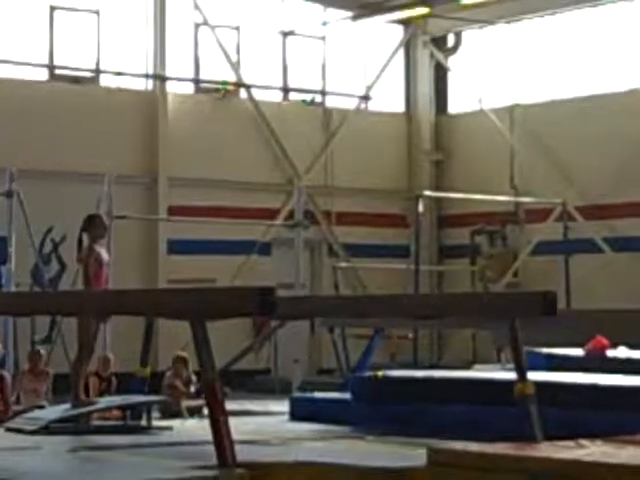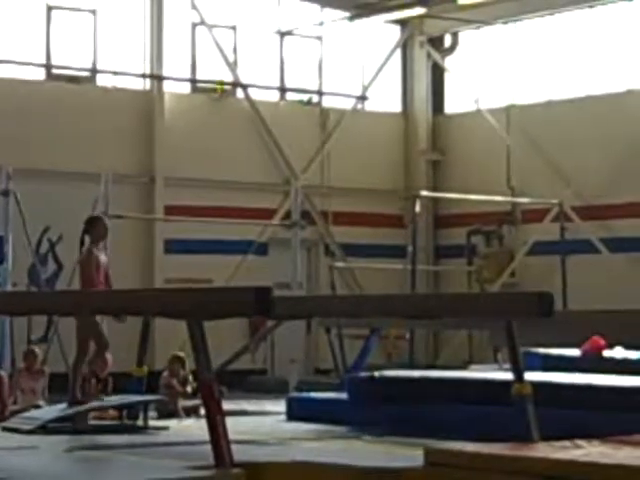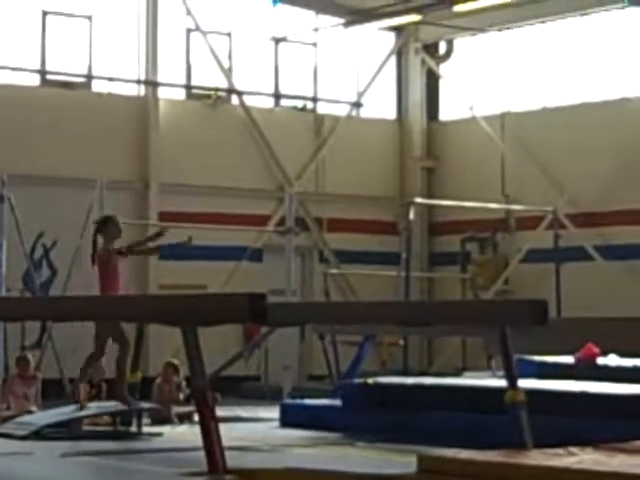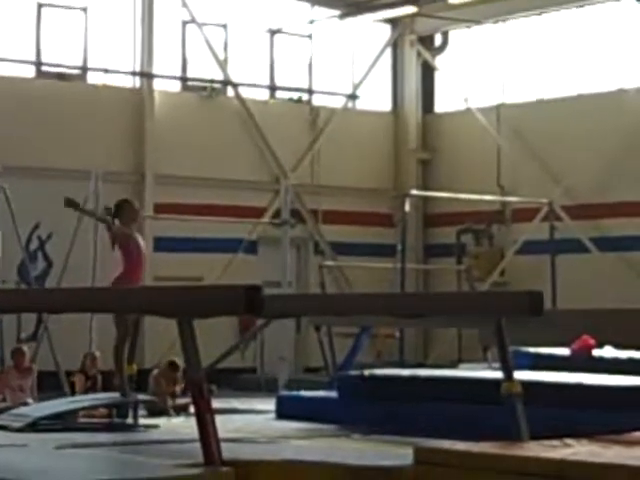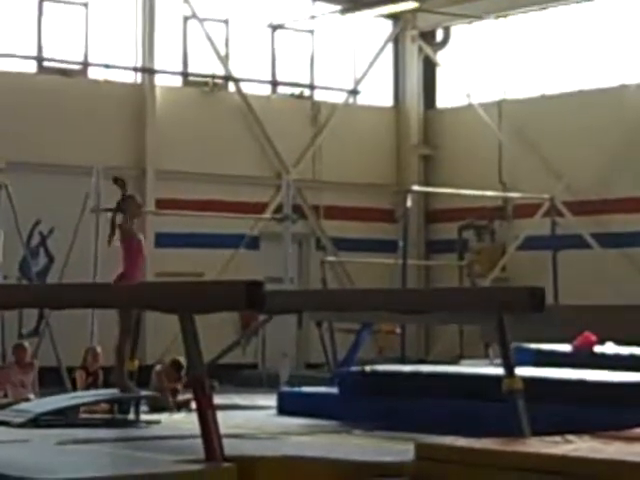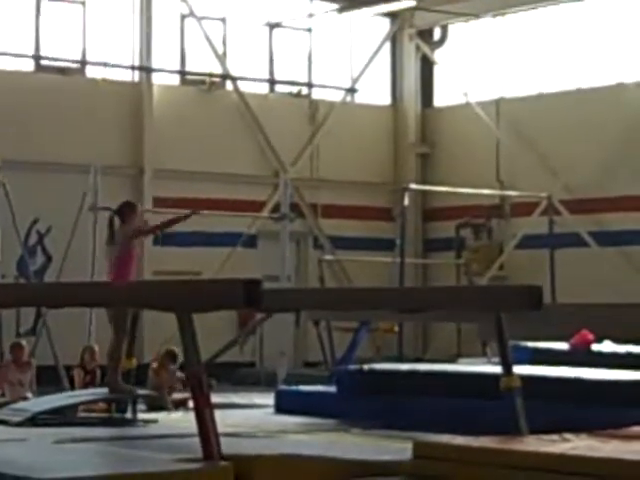
dt=0.5s
person 1, frame 1
left shoulder: (102, 250)
right shoulder: (91, 251)
right elbow: (89, 281)
left knee: (88, 351)
right knee: (84, 350)
left ankle: (80, 394)
right ankle: (77, 395)
person 1, frame 2
left shoulder: (102, 253)
right shoulder: (90, 253)
left elbow: (107, 283)
right elbow: (92, 283)
left knee: (85, 350)
right knee: (100, 345)
left ankle: (75, 393)
person 1, frame 3
left shoulder: (114, 251)
right shoulder: (106, 251)
left elbow: (143, 251)
right elbow: (130, 250)
right wrist: (153, 238)
left knee: (99, 352)
right knee: (123, 344)
left ankle: (80, 389)
right ankle: (121, 390)
person 1, frame 4
left shoulder: (132, 231)
right shoulder: (122, 232)
left elbow: (129, 220)
right elbow: (110, 223)
left hip: (132, 287)
right hip: (124, 287)
left knee: (131, 333)
right knee: (123, 334)
left ankle: (123, 378)
right ankle: (121, 380)
person 1, frame 5
left shoulder: (132, 228)
right shoulder: (127, 228)
left elbow: (130, 213)
right elbow: (128, 213)
right wrist: (126, 197)
left hip: (132, 283)
right hip: (127, 283)
left knee: (128, 331)
right knee: (126, 331)
left ankle: (121, 376)
right ankle: (121, 378)
person 1, frame 6
left shoulder: (118, 234)
right shoulder: (129, 233)
right elbow: (161, 227)
right wrist: (188, 215)
left knee: (118, 335)
right knee: (120, 335)
left ankle: (112, 378)
right ankle: (114, 380)
